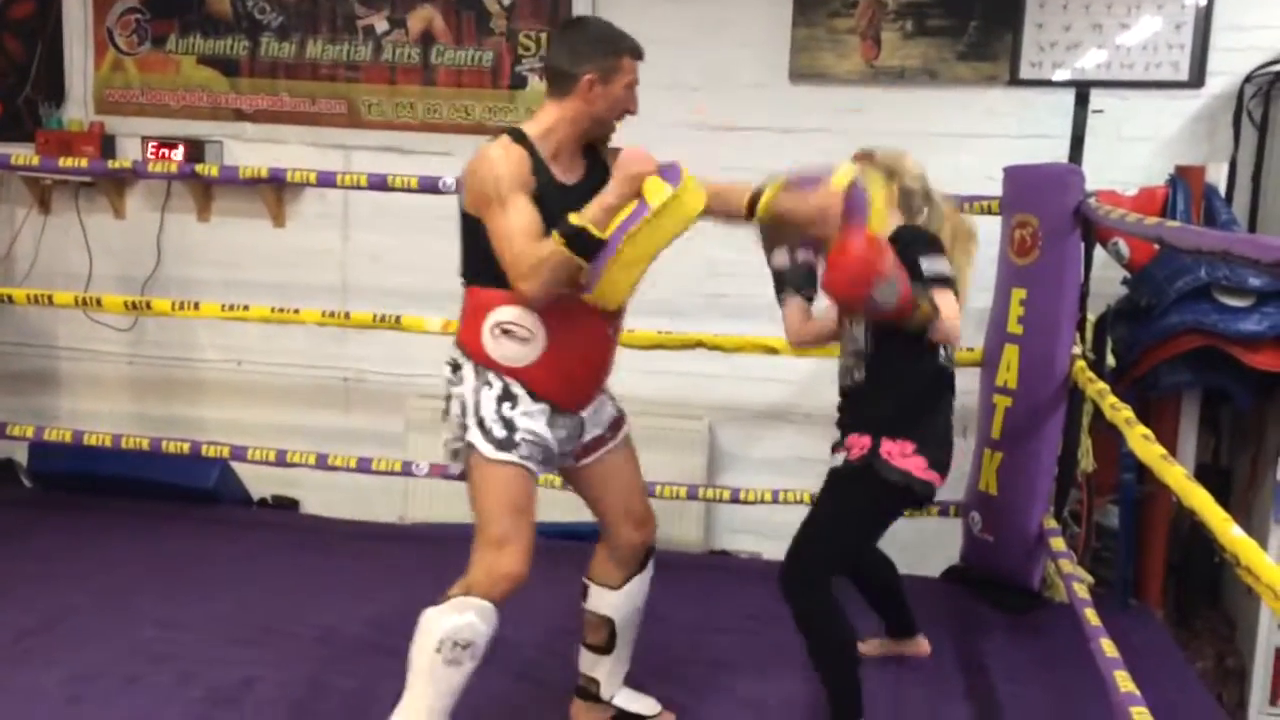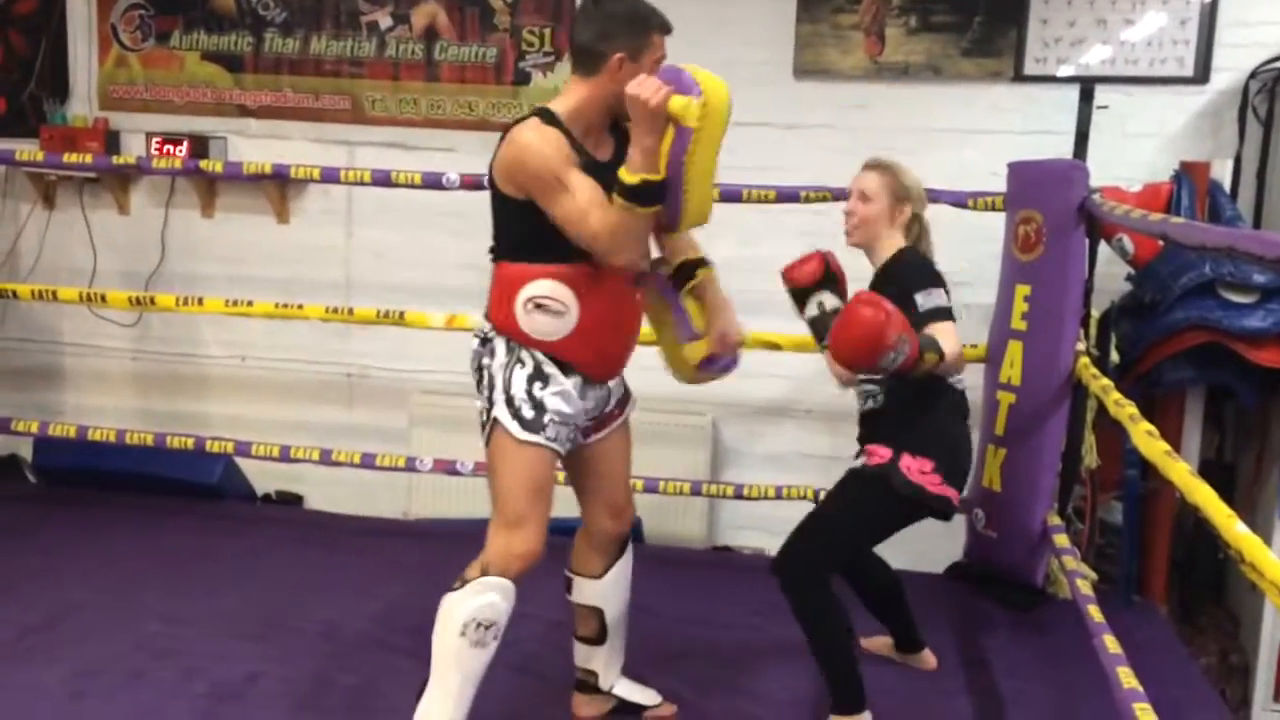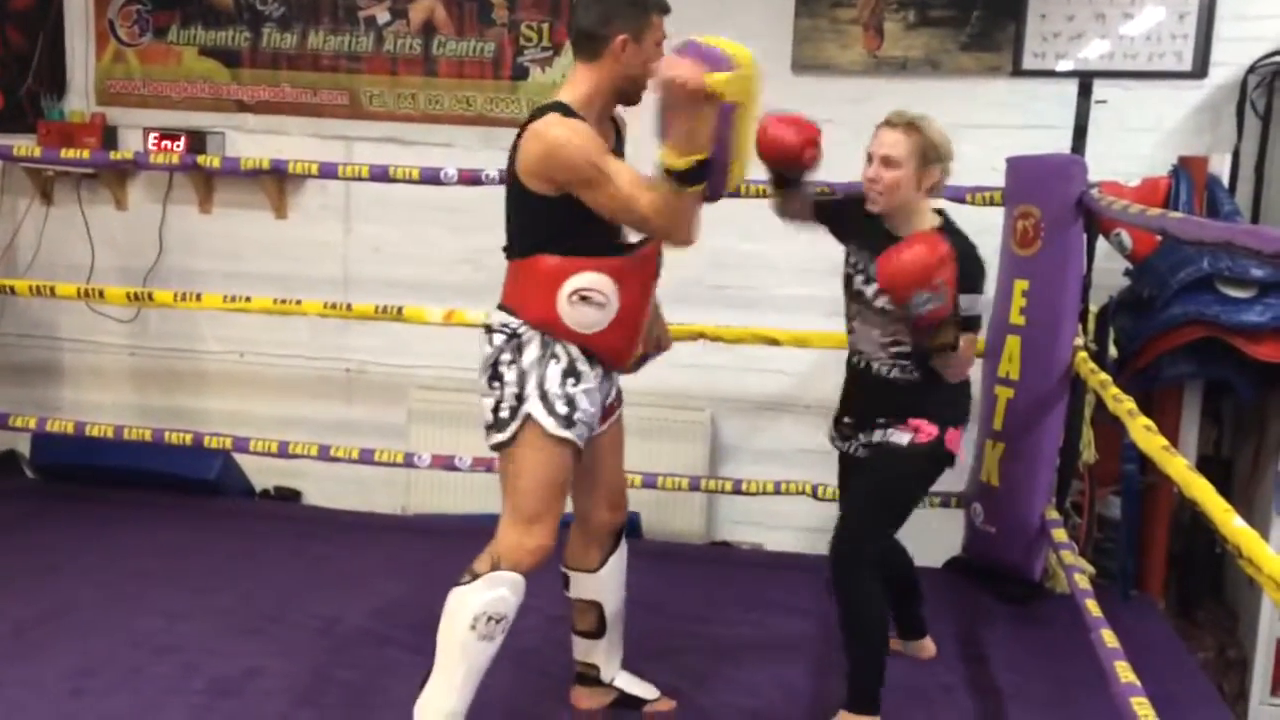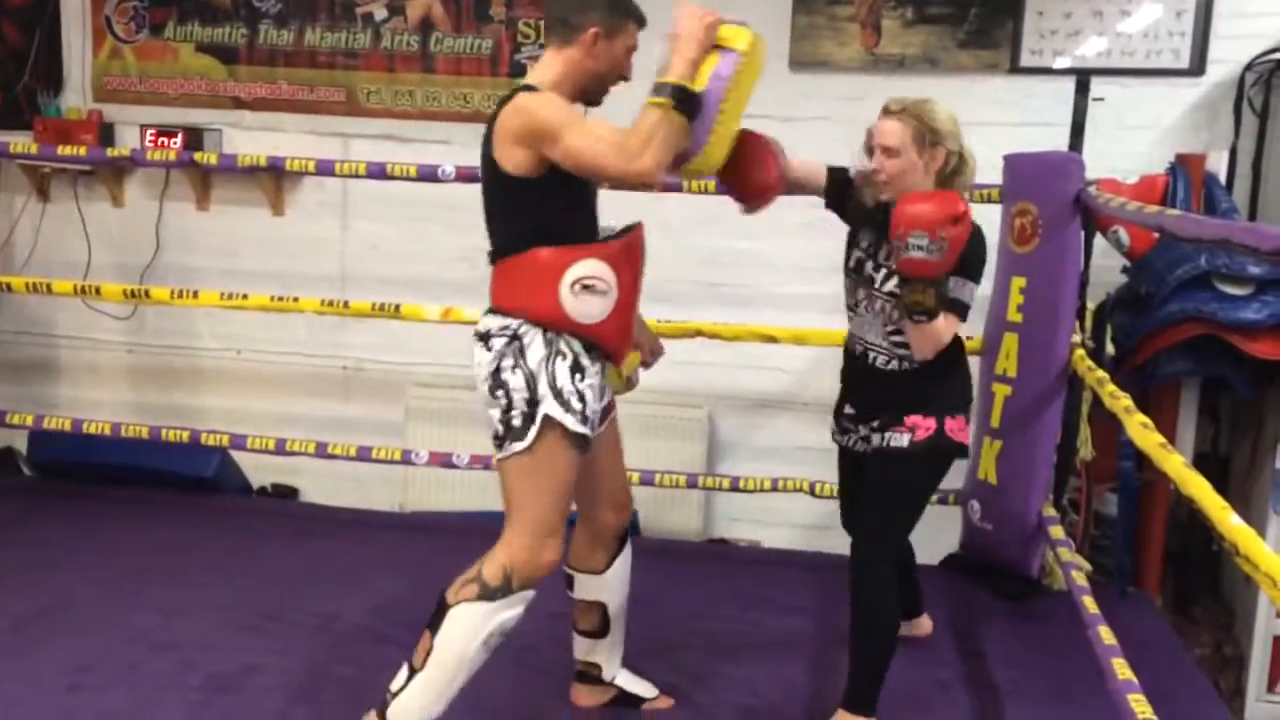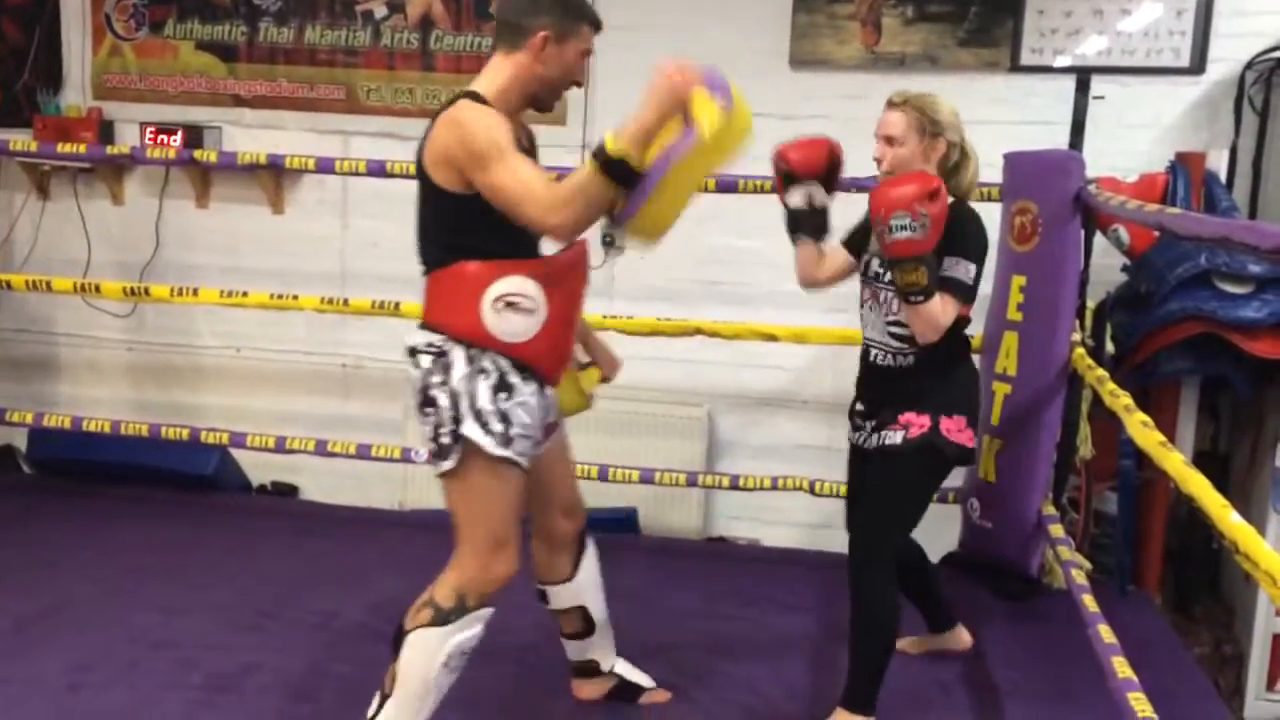
dt=0.2s
person 1, frame 1
left shoulder: (606, 161)
right shoulder: (500, 165)
left elbow: (706, 193)
right elbow: (534, 280)
left wrist: (795, 205)
right wrist: (611, 202)
left hip: (577, 394)
right hip: (504, 391)
left knee: (634, 533)
right knee: (500, 568)
person 1, frame 2
left shoulder: (625, 134)
right shoulder: (532, 145)
left elbow: (660, 225)
right elbow: (621, 248)
left wrist: (710, 297)
right wrist: (649, 140)
left hip: (596, 369)
right hip: (530, 365)
left knee: (611, 523)
right knee: (516, 547)
person 1, frame 3
left shoulder: (607, 123)
right shoulder: (559, 140)
right elbow: (675, 228)
left wrist: (646, 309)
right wrist: (687, 126)
left hip: (592, 356)
right hip: (541, 355)
left knee: (605, 518)
right knee: (525, 541)
person 1, frame 4
left shoulder: (557, 118)
right shoulder: (532, 115)
right elbow: (643, 163)
left wrist: (626, 319)
right wrist: (684, 61)
left hip: (574, 354)
right hip: (536, 353)
left knee: (610, 514)
right knee: (529, 551)
person 1, frame 5
left shoulder: (507, 129)
right shoulder: (469, 125)
right elbow: (560, 214)
left wrist: (580, 334)
right wrist: (650, 117)
left hip: (516, 369)
right hip: (473, 370)
left knee: (565, 523)
right knee: (487, 567)
person 2, frame 1
left shoulder: (915, 244)
left elbow: (946, 322)
right elbow: (802, 335)
right wrist: (789, 263)
left hip: (898, 440)
right hip: (877, 435)
left knee: (804, 574)
right knee: (845, 542)
right ankle: (906, 635)
person 2, frame 2
left shoulder: (911, 272)
right shoulder: (882, 278)
left elbow: (950, 354)
right elbow: (848, 371)
left wrist: (906, 355)
right wrist: (818, 303)
left hip: (917, 455)
right hip: (901, 451)
left knee: (799, 566)
right knee: (843, 548)
right ankle: (911, 646)
person 2, frame 3
left shoulder: (956, 253)
right shoulder: (862, 218)
left elbow: (955, 367)
right elbow: (790, 208)
left wrist: (931, 318)
right wrist: (787, 174)
left hip: (920, 424)
right hip: (864, 414)
left knee: (854, 549)
right knee: (870, 533)
right ankle: (912, 634)
person 2, frame 4
left shoulder: (965, 239)
right shoulder: (866, 201)
left elbow: (926, 347)
right elbow: (792, 176)
left wrist: (922, 277)
left hip: (924, 416)
right hip: (862, 403)
left knee: (871, 548)
right knee: (864, 522)
right ankle: (911, 616)
person 2, frame 5
left shoulder: (963, 227)
right shoulder: (882, 214)
left elbow: (931, 328)
right elbow: (814, 274)
left wrist: (909, 257)
right wrist: (804, 198)
left hip: (931, 412)
right hip: (878, 401)
left knee: (871, 550)
right knee: (870, 529)
right ankle: (947, 628)
